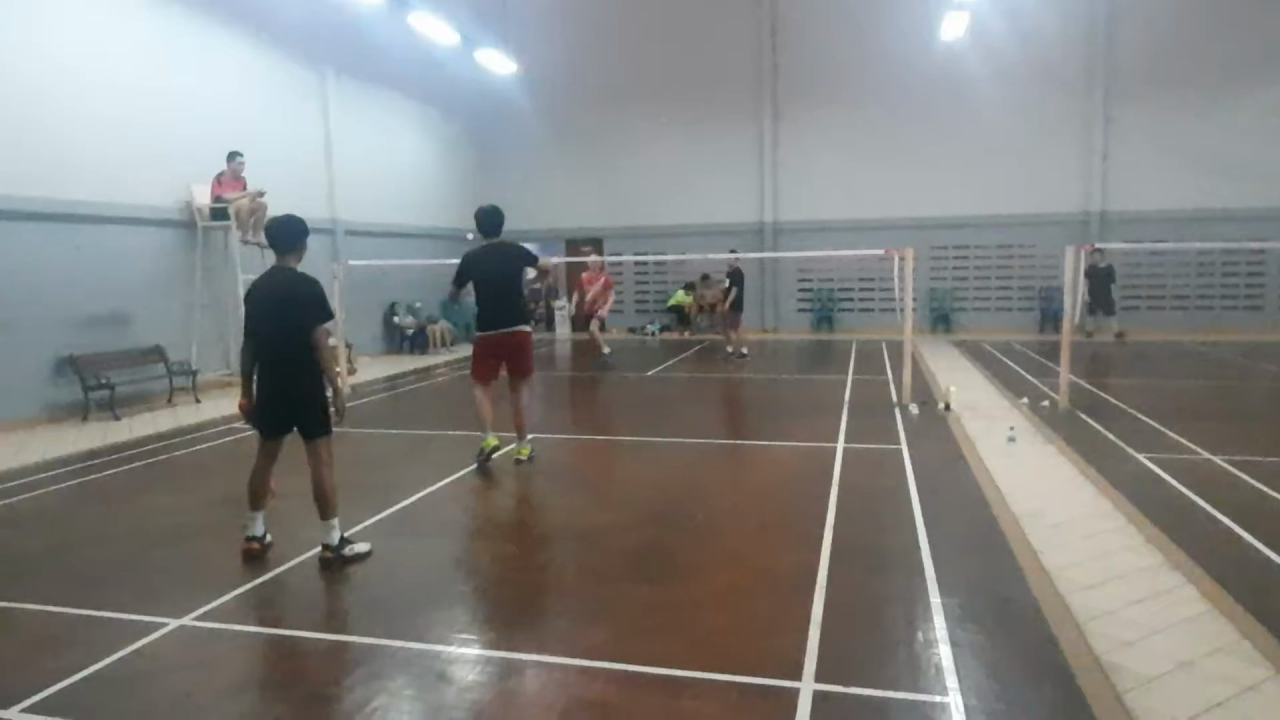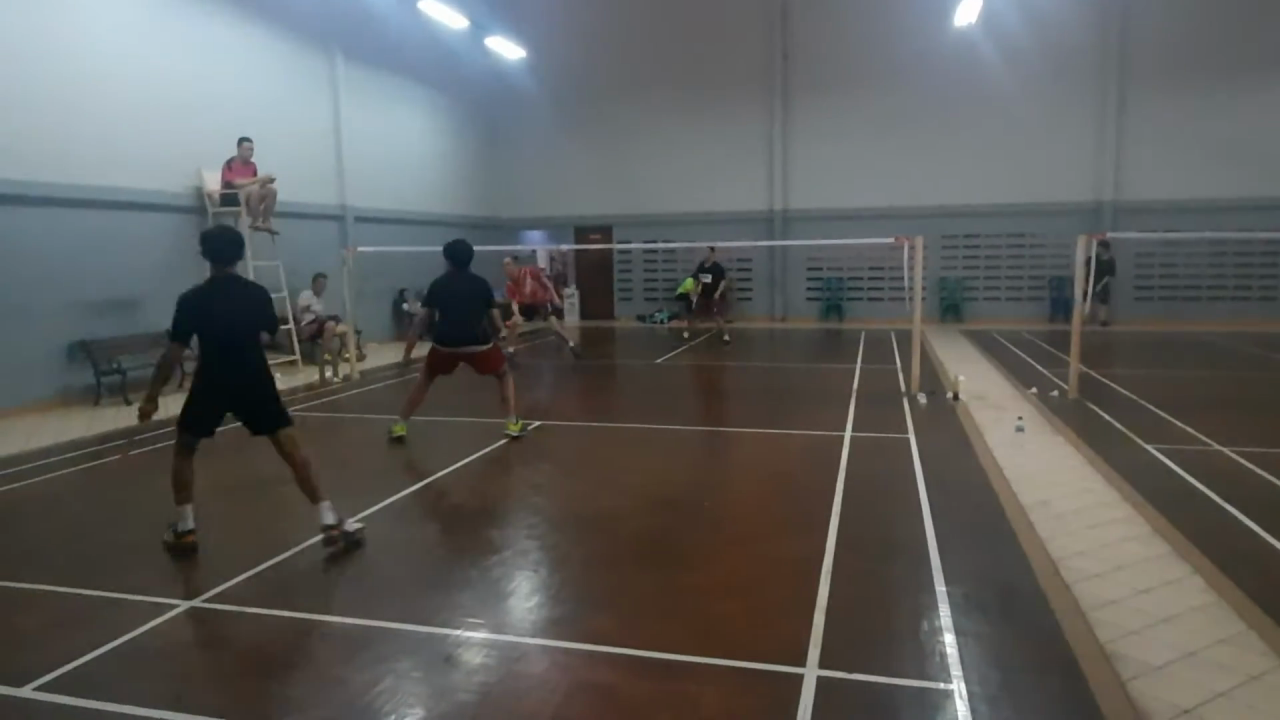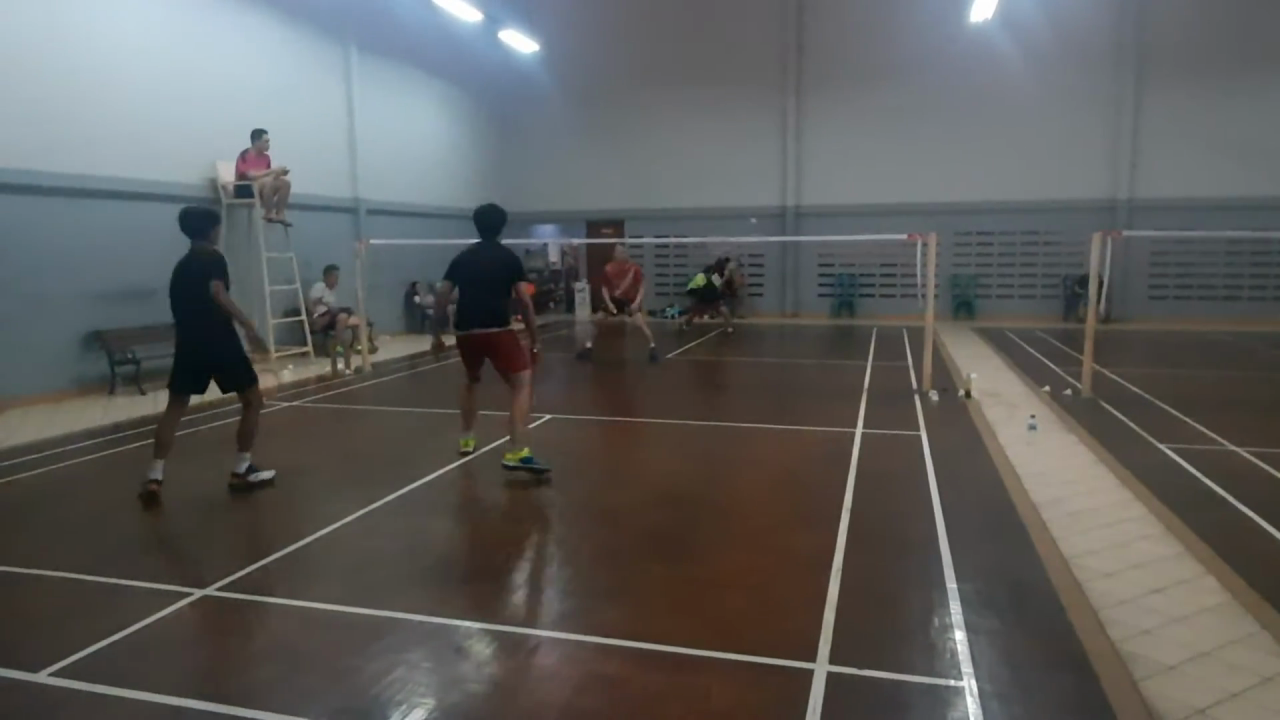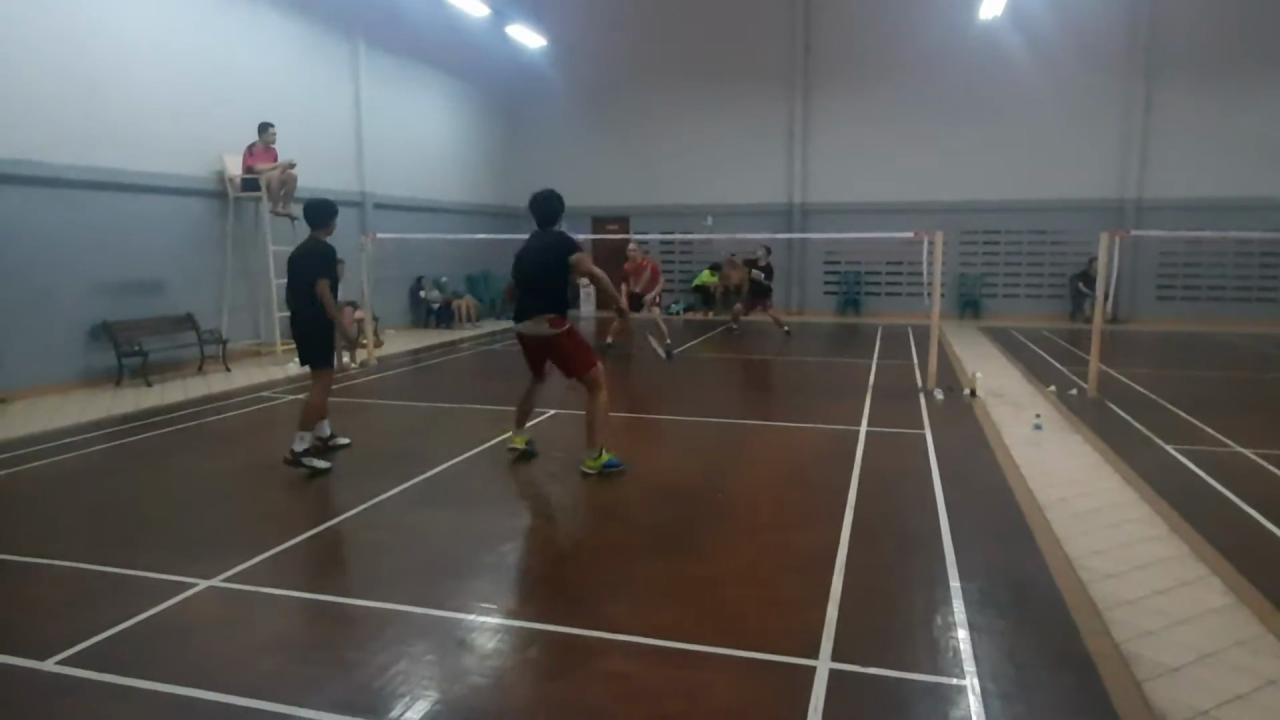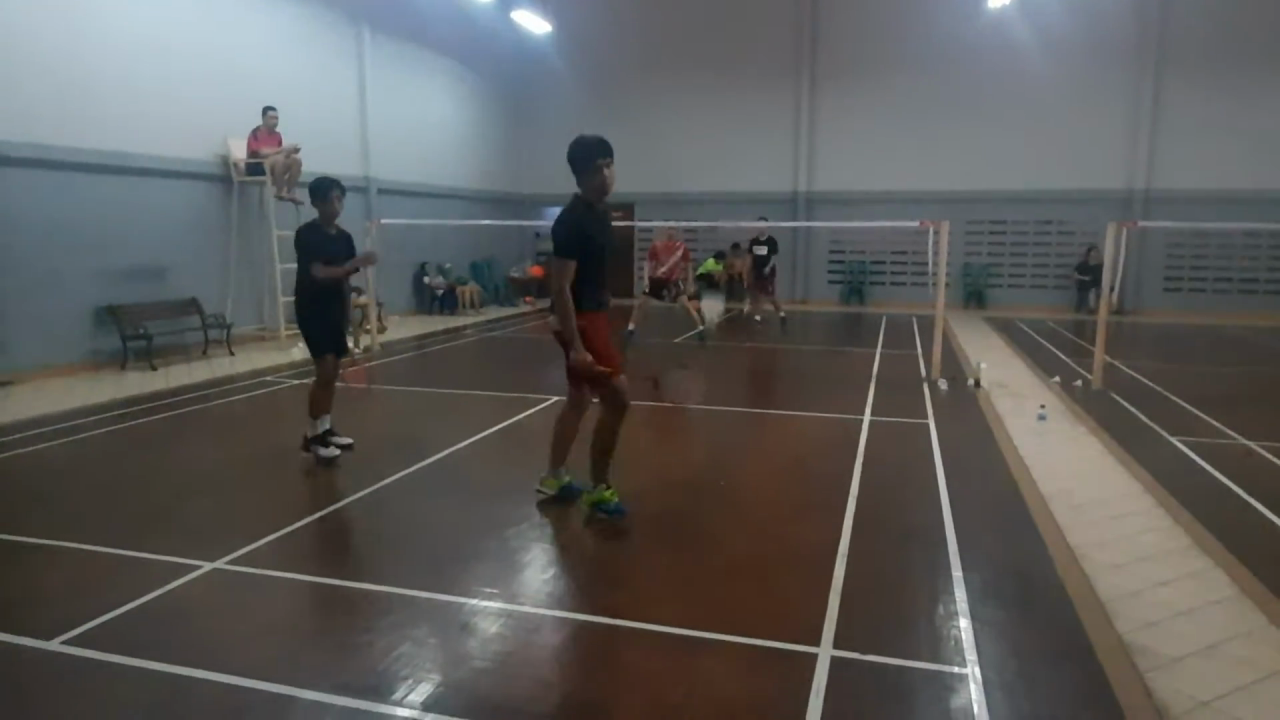
dt=1s
person 1, frame 1
left shoulder: (255, 289)
right shoulder: (307, 286)
left elbow: (248, 347)
right elbow: (320, 343)
left wrist: (247, 393)
right wrist: (336, 388)
left hip: (269, 386)
right hip: (304, 384)
left knee: (265, 456)
right knee: (321, 459)
left ankle: (255, 535)
right ankle: (332, 542)
person 1, frame 2
left shoulder: (192, 300)
right shoulder: (258, 294)
left elbow: (173, 355)
right elbow: (267, 337)
left wrist: (151, 397)
left hip: (212, 386)
right hip: (255, 382)
left knee: (184, 449)
right knee: (292, 450)
left ankle: (184, 530)
right ankle: (330, 523)
person 1, frame 3
left shoulder: (180, 267)
right shoulder: (213, 259)
right elbow: (218, 293)
right wrist: (248, 325)
left hip: (189, 346)
right hip: (220, 343)
left knee: (174, 410)
right knee: (253, 400)
left ankle: (154, 479)
right ankle: (242, 470)
person 1, frame 4
left shoulder: (298, 252)
right shoulder: (325, 250)
left elbow: (290, 292)
right elbow: (323, 289)
right wrist: (340, 324)
left hip: (301, 322)
right hip: (317, 324)
left knee: (321, 380)
right knee: (321, 384)
left ankle: (323, 435)
right ankle: (299, 448)
person 1, frame 5
left shoulder: (344, 237)
right shoulder: (306, 234)
right elbow: (319, 274)
left wrist: (345, 313)
right wrist: (359, 263)
left hip: (335, 312)
right hip: (312, 312)
left knee: (332, 374)
right knee: (325, 372)
left ankle: (325, 430)
right ankle: (312, 435)
person 2, frame 1
left shoulder: (471, 259)
right shoulder: (517, 251)
left elbow: (452, 296)
right elbow: (546, 269)
right wrist: (537, 272)
left hip: (487, 332)
right hip: (518, 329)
left knee: (482, 388)
right knee: (518, 387)
left ankle: (489, 437)
right ankle: (523, 446)
person 2, frame 2
left shoulder: (438, 284)
right shoulder: (482, 285)
left elbow: (421, 322)
right elbow: (497, 325)
left wrist: (407, 353)
right wrist: (491, 349)
left hip: (444, 345)
right hip: (479, 345)
left knee: (425, 380)
right knee: (503, 373)
left ankle: (400, 426)
right ankle: (512, 423)
person 2, frame 3
left shoulder: (463, 257)
right shoulder: (509, 258)
left elbow: (441, 296)
right elbow: (525, 302)
left wrist: (437, 333)
right wrist: (534, 340)
left hip: (465, 330)
right hip: (496, 330)
left knee: (471, 381)
right knee: (522, 386)
left ankle: (467, 442)
right ankle: (517, 453)
person 2, frame 4
left shoulder: (525, 249)
right shoulder: (560, 241)
left elbow: (510, 293)
right elbow: (592, 272)
right wrist: (618, 302)
left hip: (525, 328)
right hip: (552, 326)
left knee: (537, 379)
right knee: (597, 385)
left ankle: (519, 437)
right ankle: (595, 456)
person 2, frame 5
left shoulder: (599, 212)
right shoulder: (572, 221)
right elbow: (560, 288)
left wrist: (608, 304)
right wrist: (575, 346)
left hip: (594, 314)
right hip: (579, 319)
left knee: (578, 398)
right knee: (617, 399)
left ankle: (553, 480)
right ankle: (601, 489)
